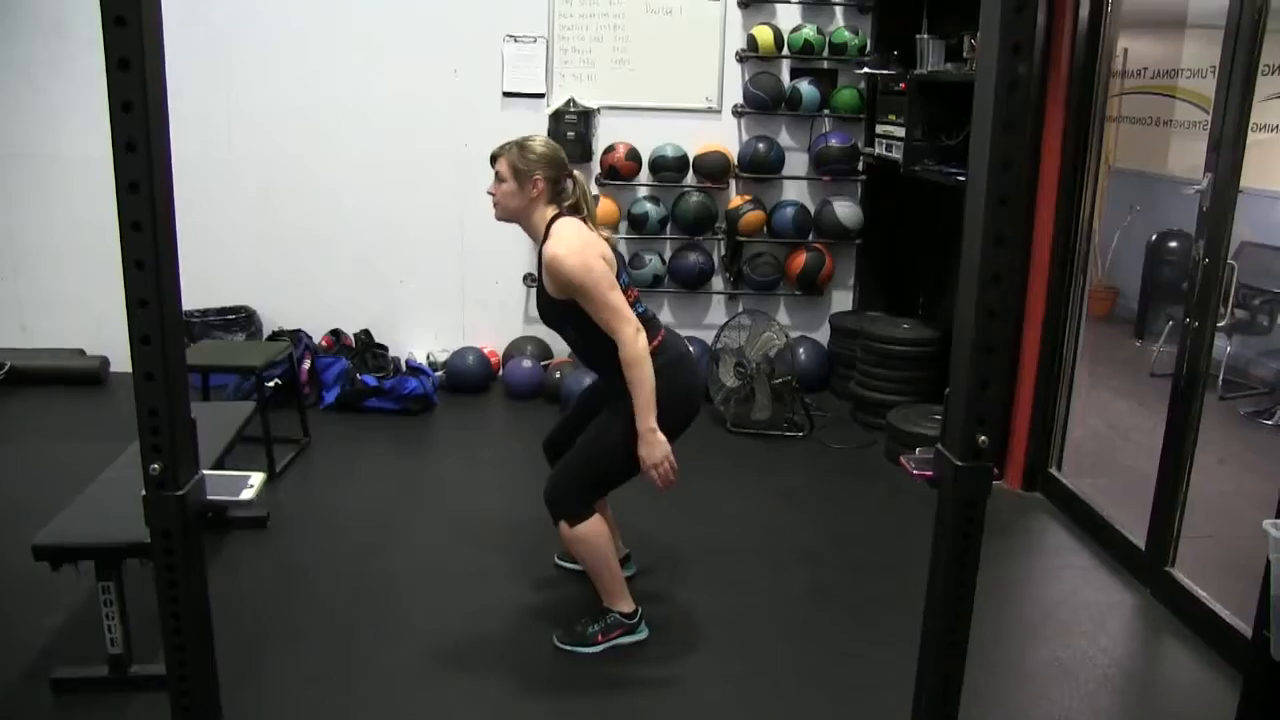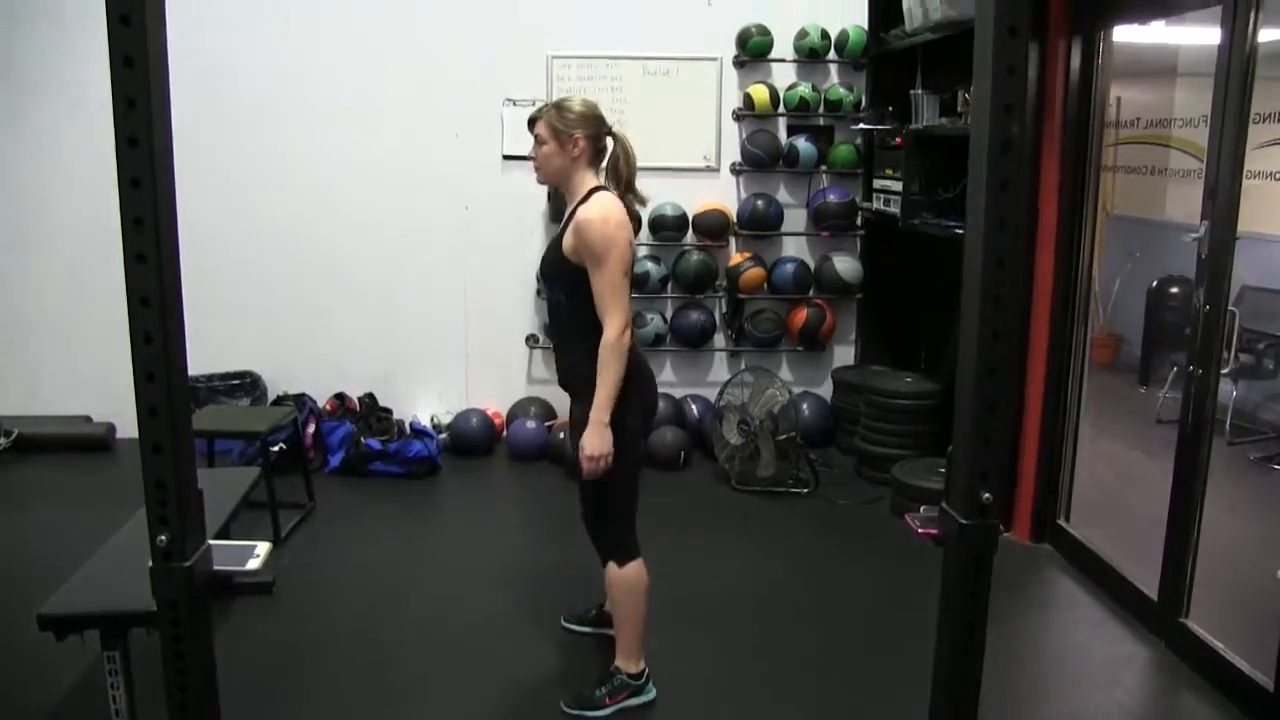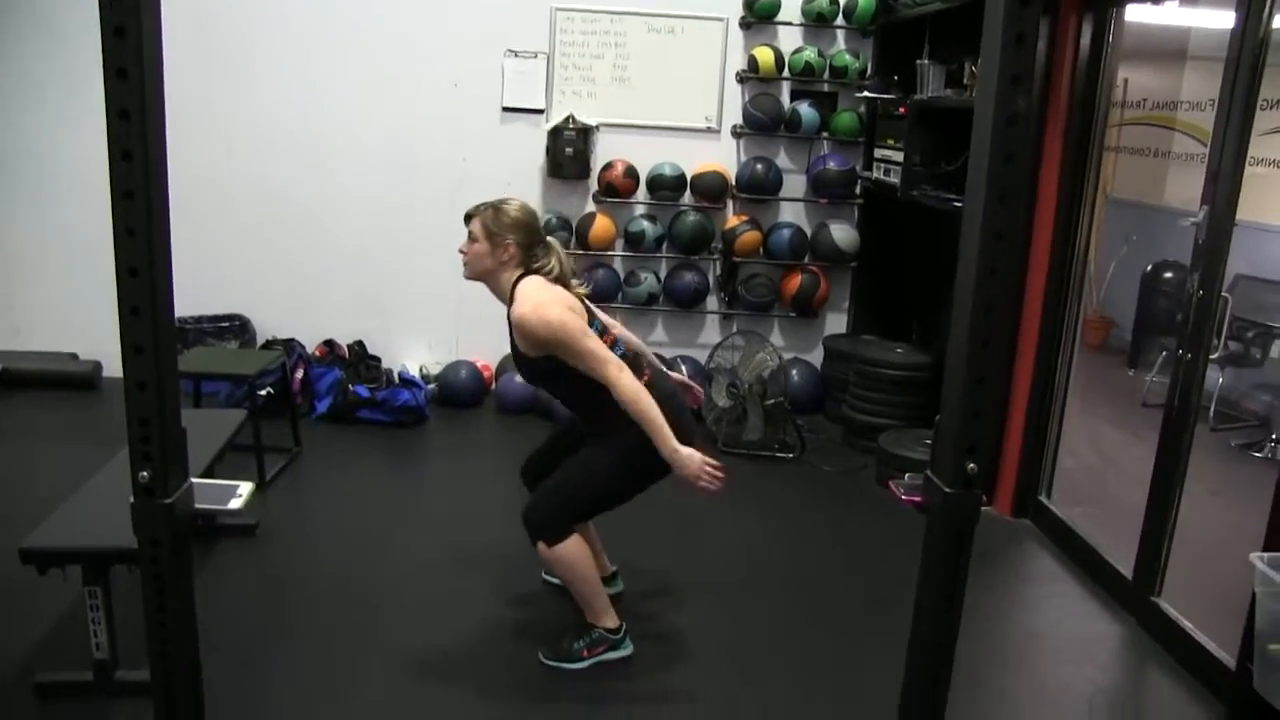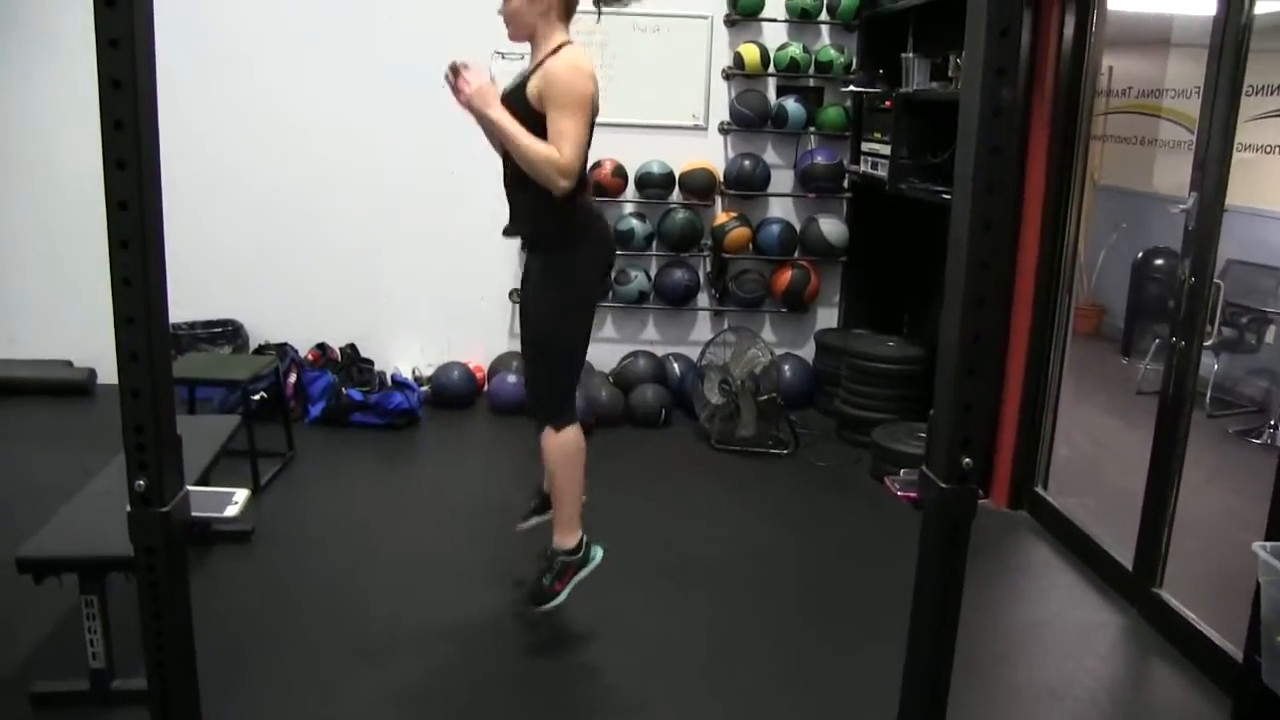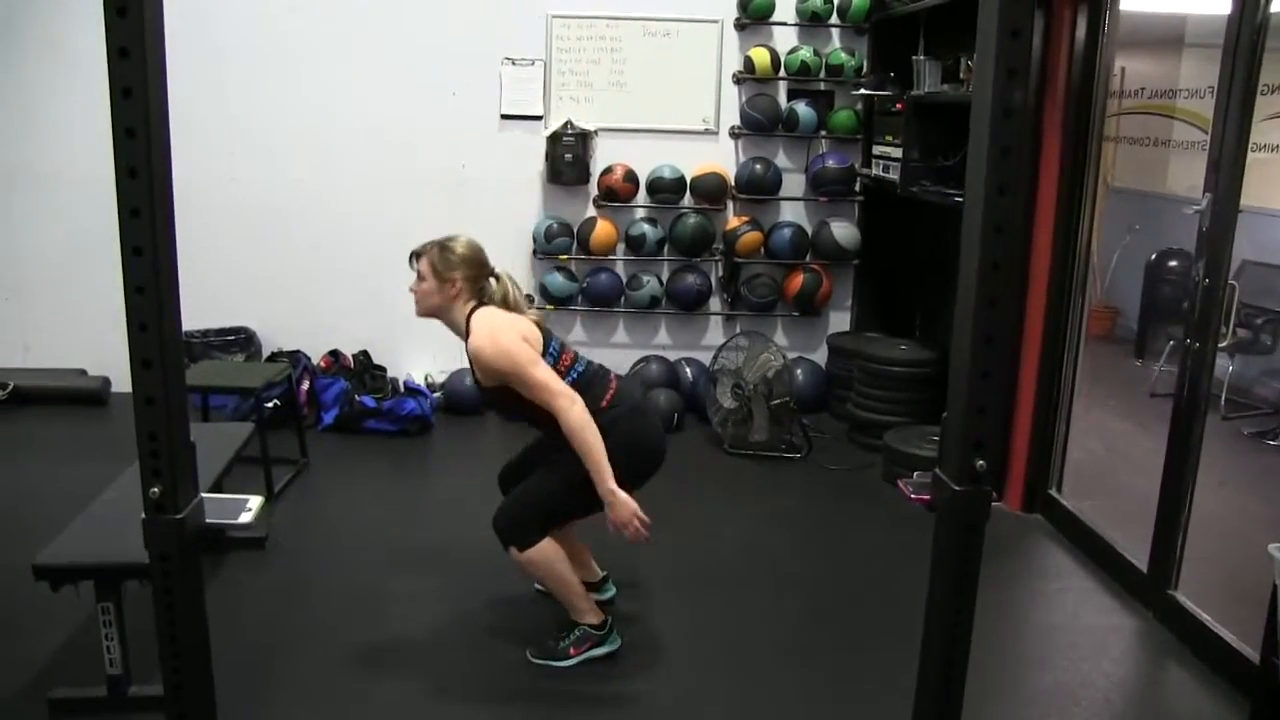
dt=0.7s
person 1, frame 1
left shoulder: (562, 250)
right shoulder: (562, 231)
left elbow: (631, 337)
left wrist: (648, 433)
left hip: (663, 383)
right hip: (648, 373)
left knee: (565, 495)
right knee: (560, 450)
left ankle: (622, 616)
right ankle: (613, 553)
person 1, frame 2
left shoulder: (598, 215)
right shoulder: (585, 208)
left elbow: (617, 329)
left wrist: (599, 424)
left hip: (613, 392)
right hip: (595, 386)
left knee: (612, 527)
right knee: (599, 513)
right ankle: (616, 611)
person 1, frame 3
left shoulder: (530, 311)
right shoulder: (533, 288)
left elbow: (615, 376)
right elbow: (609, 328)
left wrist: (675, 451)
right wrist: (663, 374)
left hip: (644, 425)
right hip: (632, 412)
left knee: (544, 517)
right knee: (539, 474)
left ankle: (607, 631)
right ankle: (600, 571)
person 1, frame 4
left shoulder: (568, 67)
right shoulder: (542, 66)
left elbow: (560, 172)
right elbow: (516, 153)
left wrist: (489, 108)
right wrist: (479, 107)
left hip: (573, 250)
right hip: (549, 248)
left knee: (550, 399)
right knee: (541, 386)
left ankle: (571, 548)
right ankle: (557, 487)
person 1, frame 5
left shoulder: (486, 341)
right shoulder: (488, 321)
left elbow: (566, 403)
left wrist: (610, 493)
left hip: (625, 434)
right hip: (614, 414)
left knee: (515, 522)
right knee: (515, 484)
left ankle: (592, 627)
right ankle: (589, 577)
